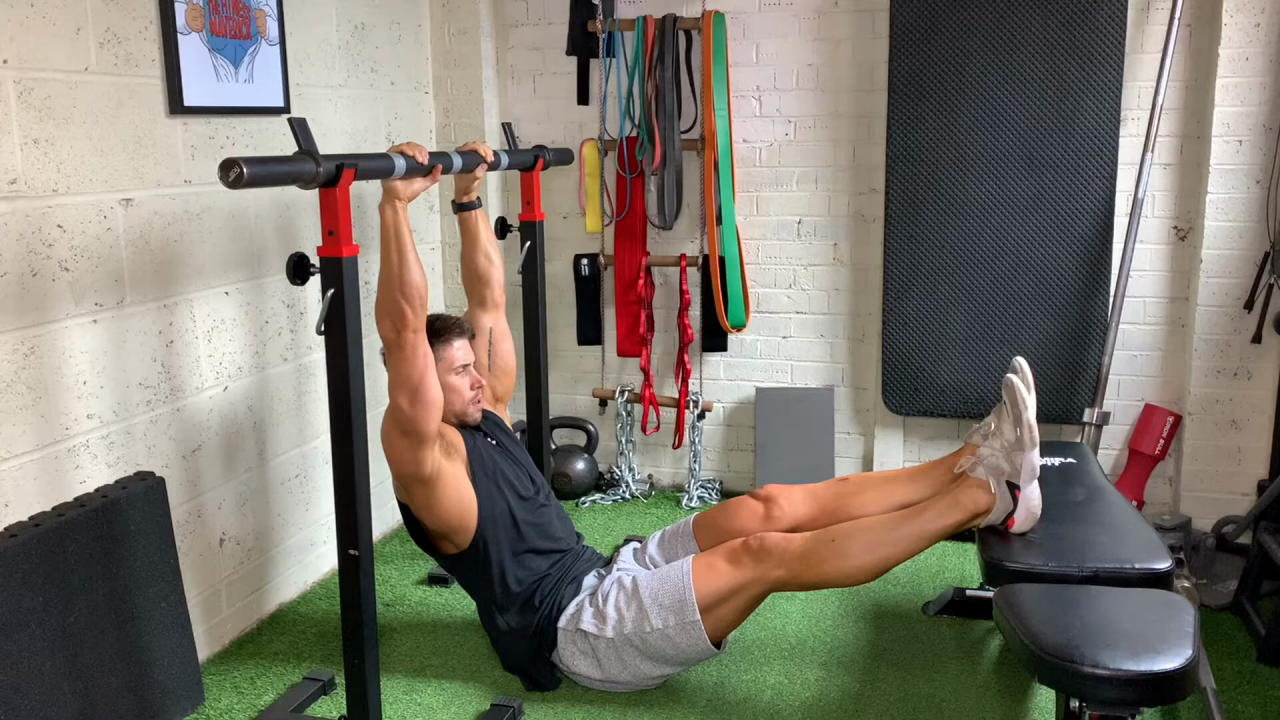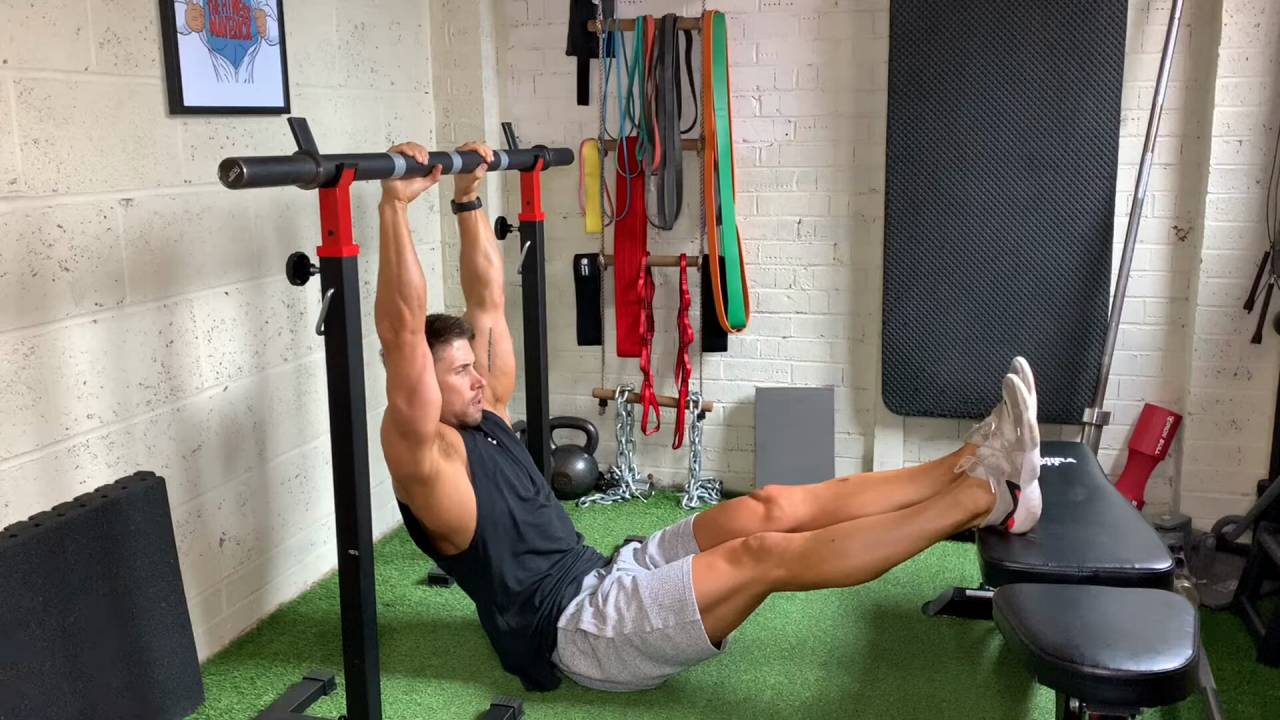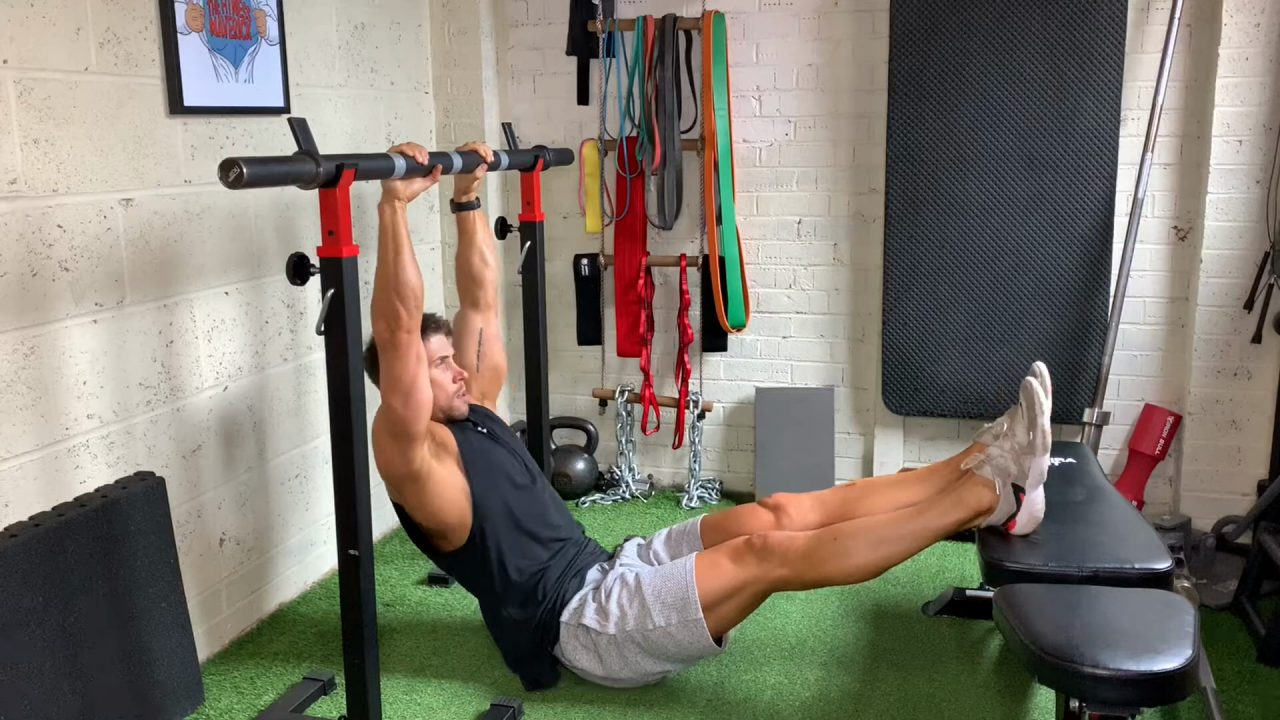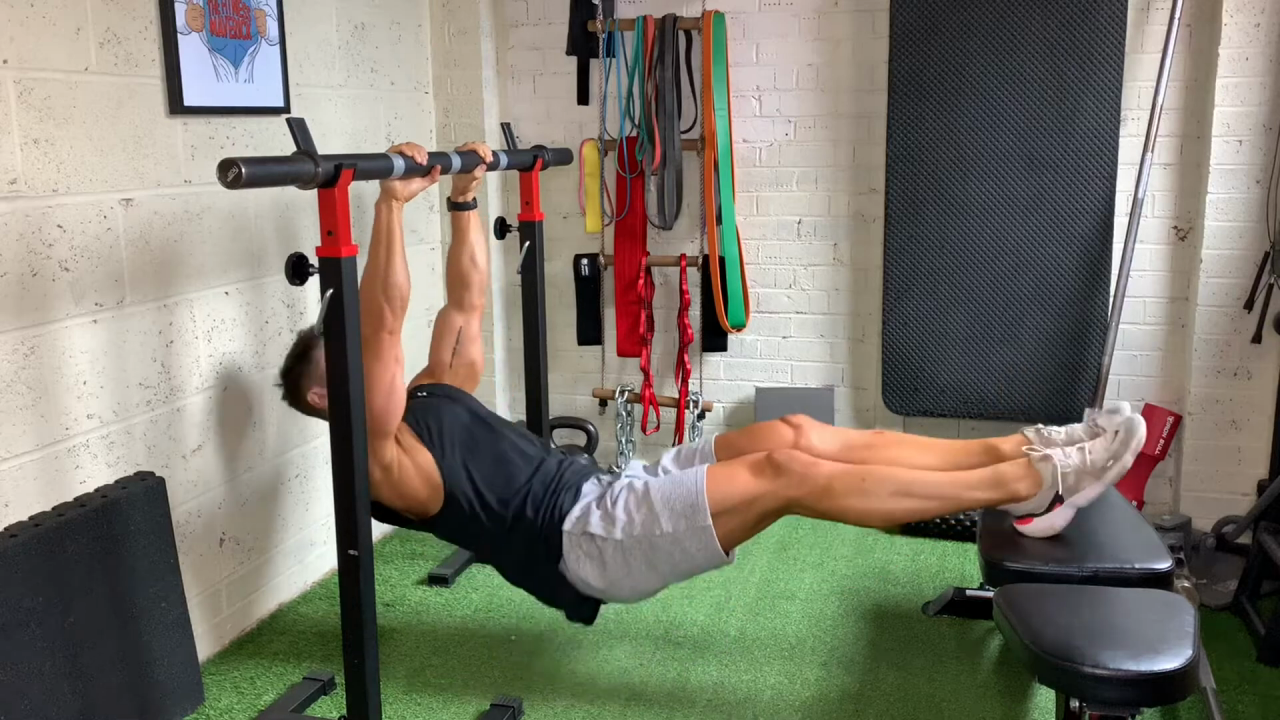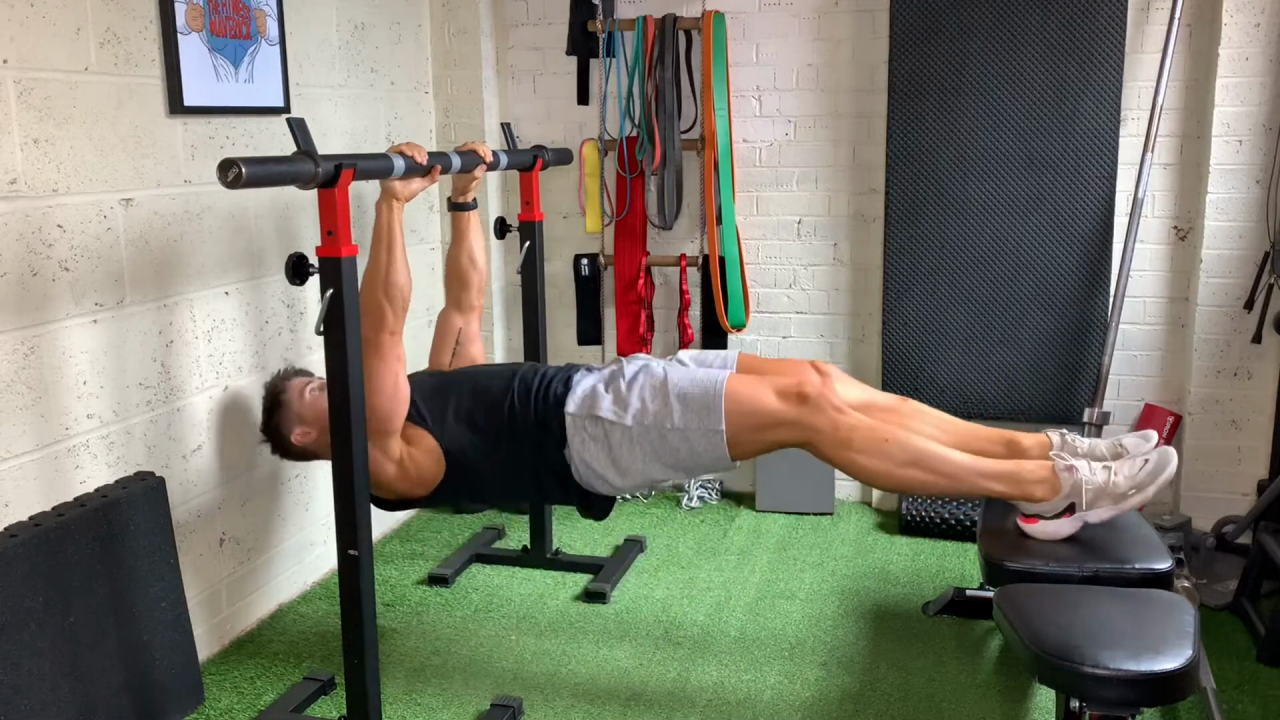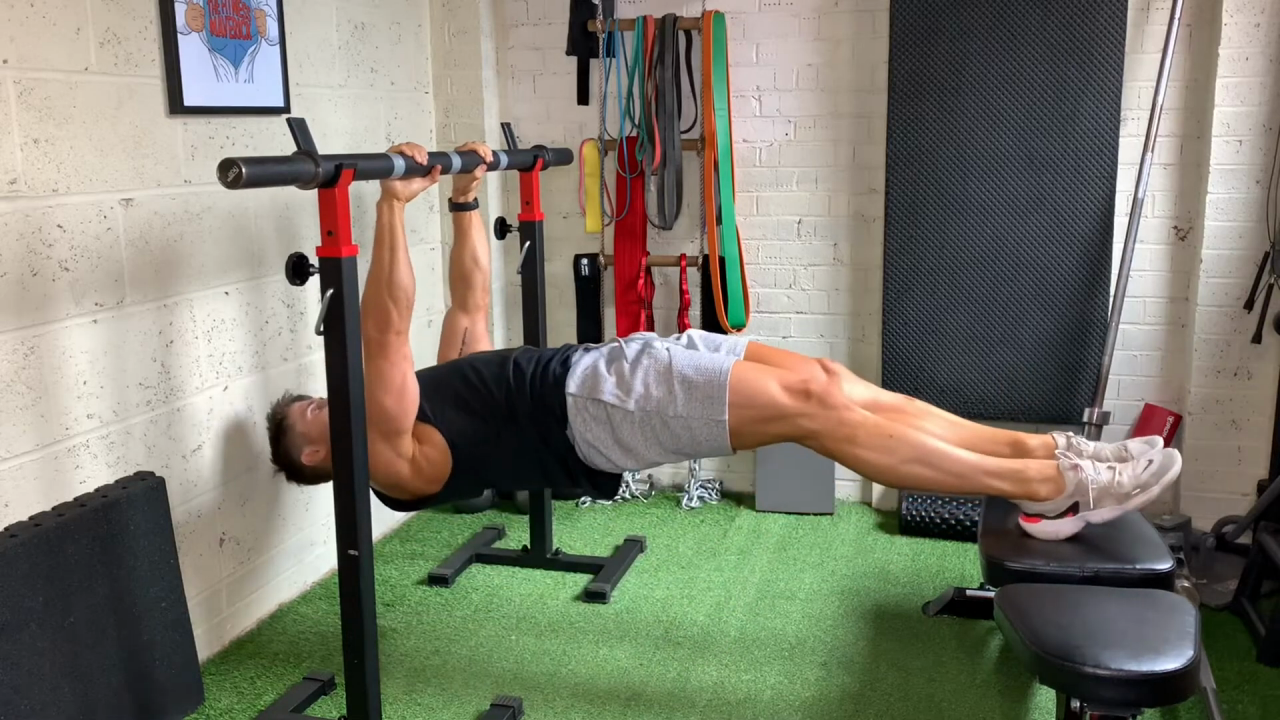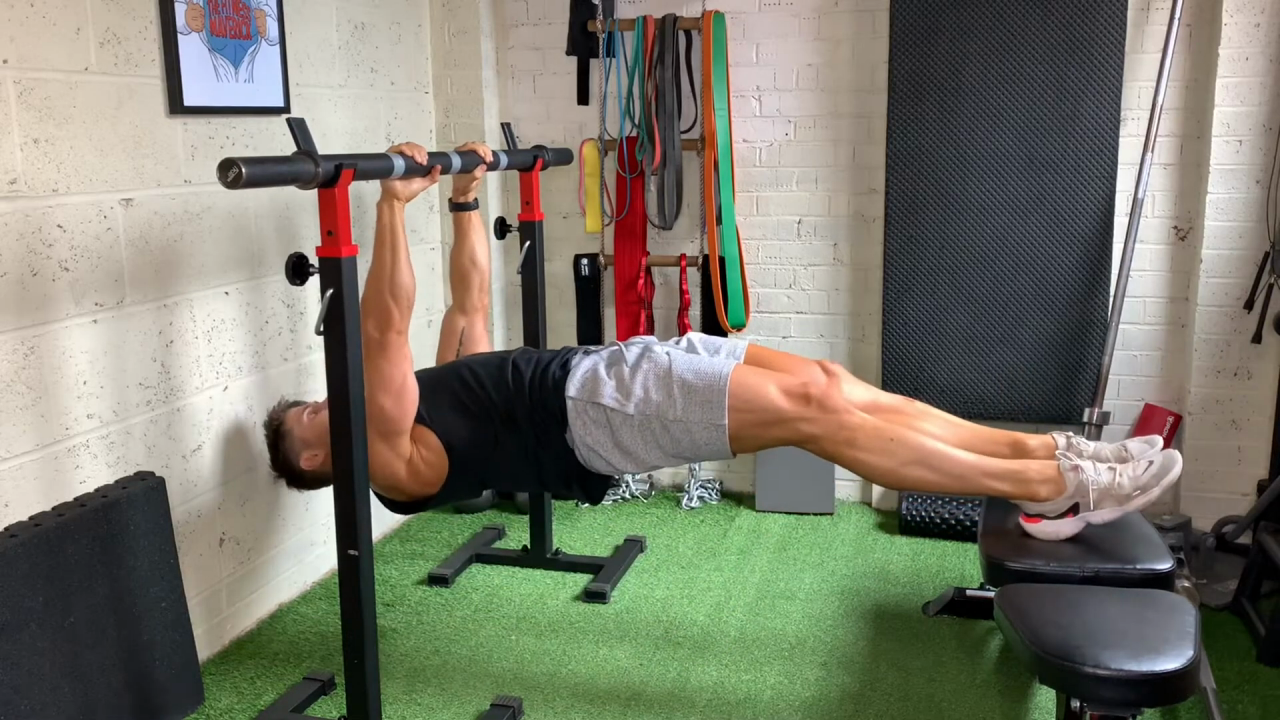
dt=0.4s
person 1, frame 1
left shoulder: (483, 415)
right shoulder: (424, 455)
left elbow: (488, 308)
right elbow: (403, 334)
left wrist: (469, 199)
right wrist: (395, 205)
left hip: (604, 581)
right hip: (577, 629)
left knee: (769, 507)
right knee: (764, 553)
left ankle: (971, 464)
right ankle: (989, 495)
person 1, frame 2
left shoulder: (483, 415)
right shoulder: (424, 455)
left elbow: (486, 309)
right elbow: (402, 334)
left wrist: (468, 199)
right wrist: (395, 206)
left hip: (603, 583)
right hip: (579, 630)
left knee: (769, 510)
right knee: (767, 555)
left ankle: (972, 464)
right ankle: (989, 494)
person 1, frame 3
left shoulder: (471, 413)
right shoulder: (414, 454)
left elbow: (480, 311)
right elbow: (395, 333)
left wrist: (467, 199)
right wrist: (395, 204)
left hip: (607, 575)
right hip: (584, 622)
left knee: (776, 514)
right knee: (767, 551)
left ankle: (980, 467)
right ankle: (993, 493)
person 1, frame 4
left shoulder: (430, 395)
right shoulder: (376, 457)
left elbow: (466, 306)
right elbow: (380, 326)
left wrist: (464, 200)
right wrist: (390, 205)
left hip: (606, 496)
right hip: (590, 533)
left knee: (795, 435)
right knee: (784, 470)
left ankle: (1021, 453)
right ankle: (1034, 488)
person 1, frame 5
left shoulder: (430, 394)
right shoulder: (386, 458)
left elbow: (463, 307)
right elbow: (380, 329)
left wrist: (465, 197)
right wrist: (390, 205)
left hip: (610, 392)
right hip: (596, 423)
left knee: (823, 383)
right knee: (807, 409)
left ankle: (1040, 450)
right ankle: (1053, 487)
person 1, frame 6
left shoulder: (433, 400)
right shoulder: (394, 458)
left elbow: (469, 306)
right elbow: (383, 330)
left wrist: (465, 200)
right wrist: (391, 205)
left hip: (611, 370)
right hip: (599, 402)
left knee: (827, 383)
right knee: (811, 405)
left ankle: (1045, 452)
right ankle: (1057, 487)
person 1, frame 7
left shoulder: (431, 403)
right shoulder: (393, 457)
left elbow: (469, 307)
right elbow: (383, 327)
left wrist: (466, 197)
right wrist: (391, 202)
left hip: (610, 369)
right hip: (596, 406)
left knee: (827, 383)
right knee: (810, 408)
left ankle: (1045, 452)
right ankle: (1054, 485)
